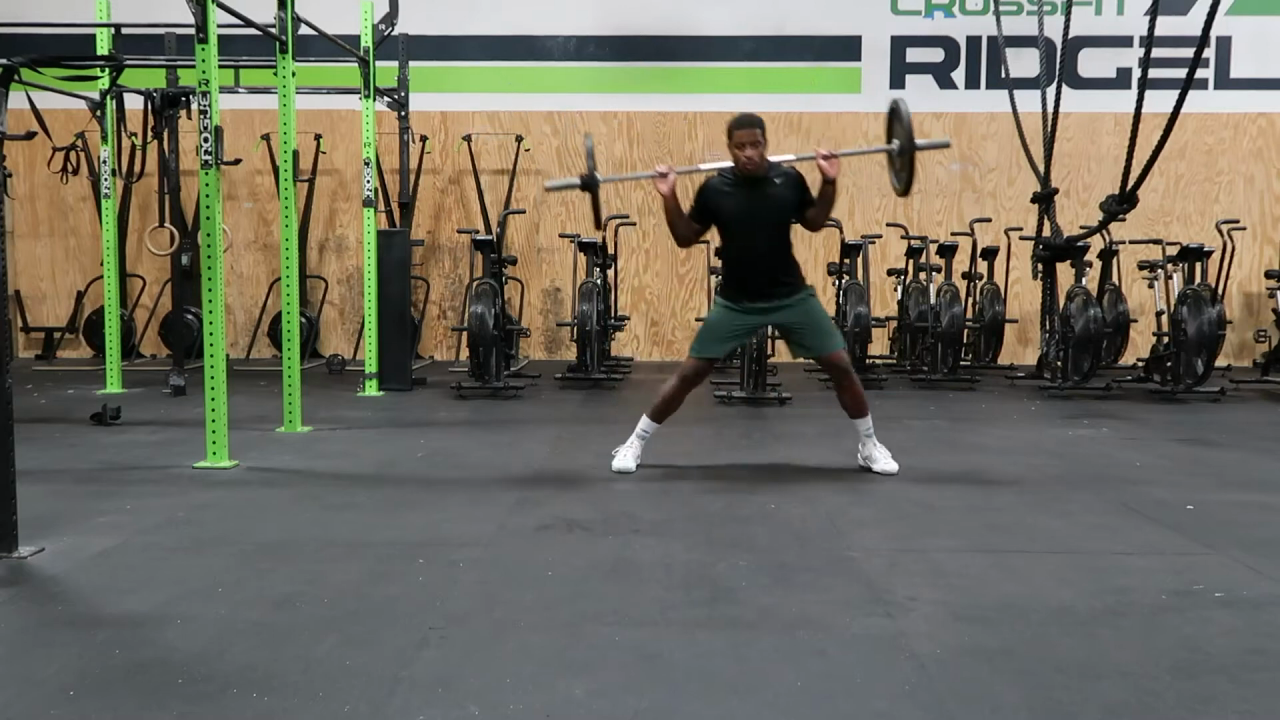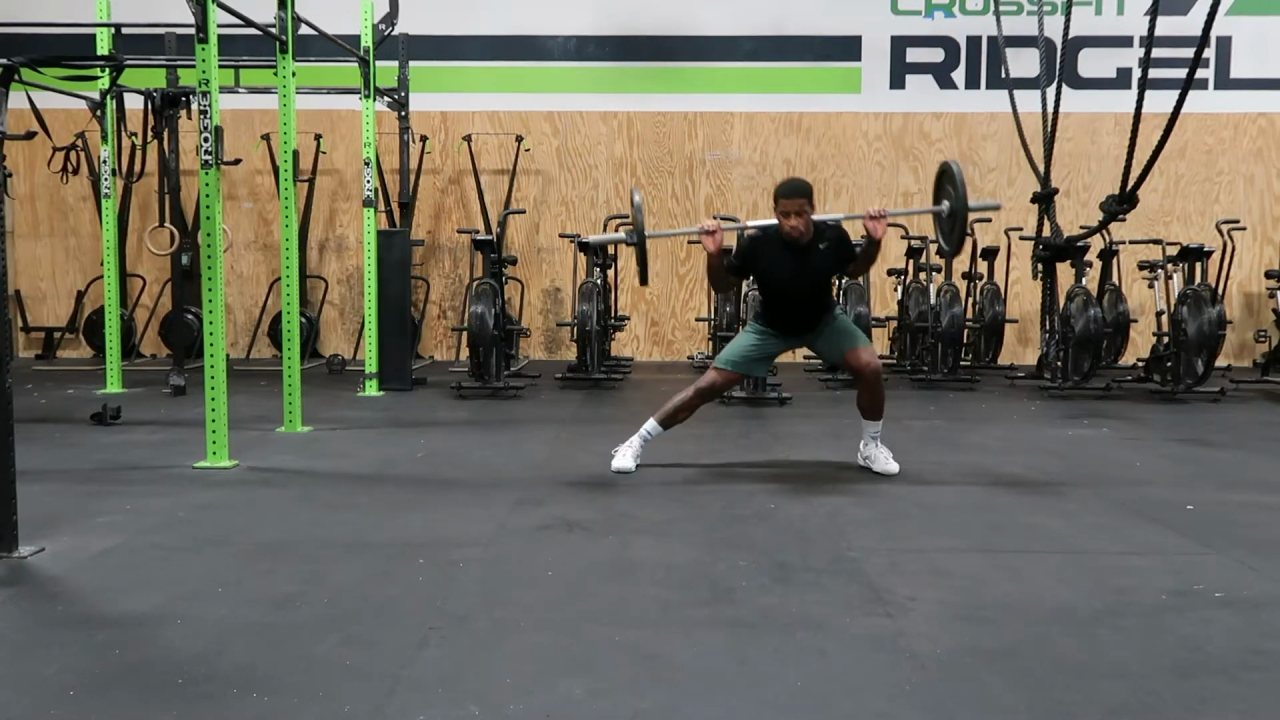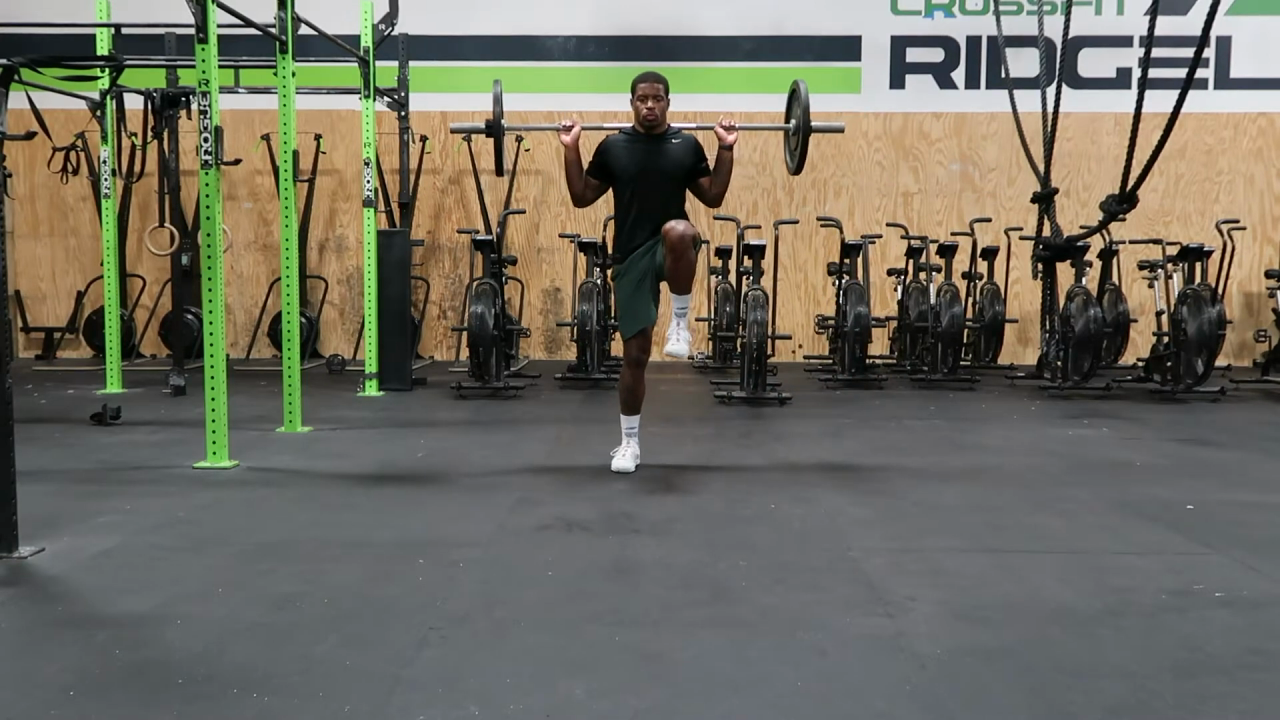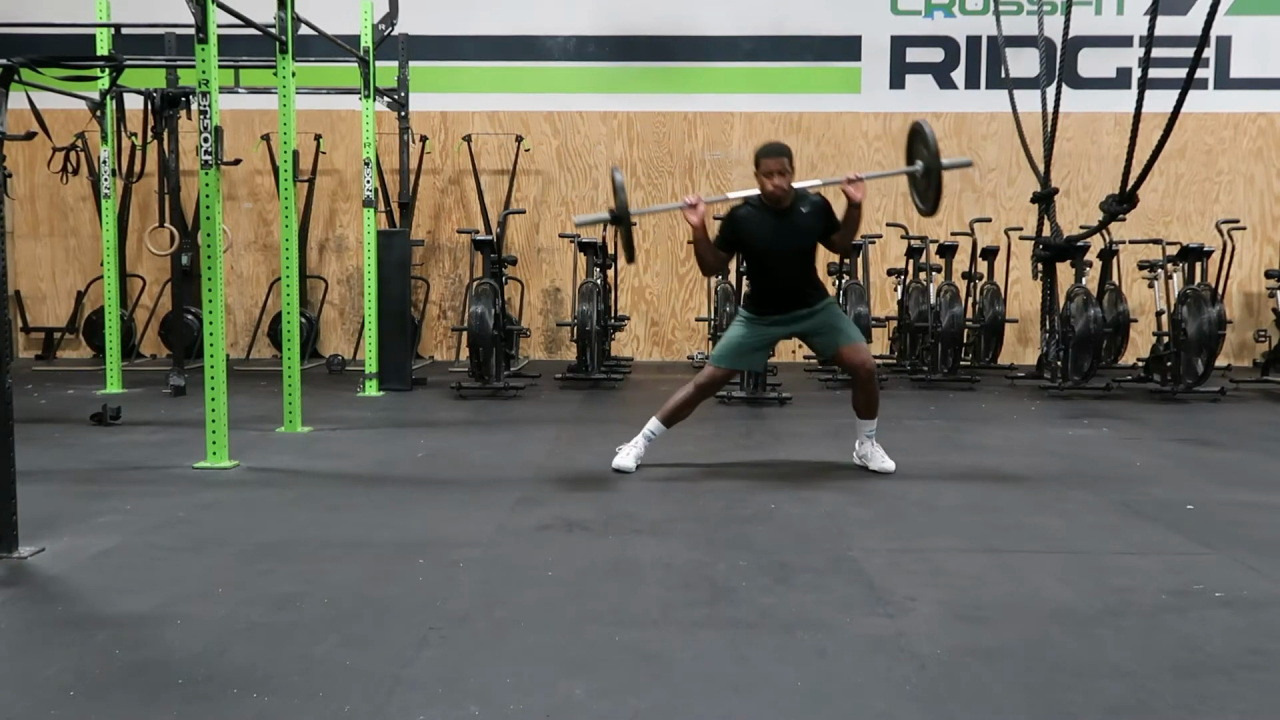
dt=1s
person 1, frame 1
left shoulder: (789, 179)
right shoulder: (714, 189)
left elbow: (815, 222)
right elbow: (685, 239)
left wrist: (829, 181)
right wrist: (668, 198)
left hip: (792, 295)
right hip: (736, 301)
left knee: (839, 365)
right knee: (690, 373)
left ankle: (870, 445)
right ankle: (634, 443)
person 1, frame 2
left shoulder: (833, 235)
right shoulder: (756, 245)
left elbow: (856, 270)
right elbow: (723, 286)
left wrist: (874, 241)
right wrist: (714, 253)
left hip: (823, 319)
right hip: (768, 327)
left knee: (869, 368)
right knee: (709, 386)
left ankle: (871, 447)
right ankle: (635, 443)
person 1, frame 3
left shoulder: (687, 145)
right shoulder: (613, 146)
left elbow: (713, 197)
right elbow: (581, 198)
left wrist: (726, 149)
right wrist: (571, 149)
left hip: (671, 245)
right hip: (630, 256)
left knee: (679, 233)
right knee: (635, 352)
left ankle: (680, 322)
right ankle: (629, 442)
person 1, frame 4
left shoulder: (814, 205)
right shoulder: (743, 216)
left elbow: (841, 246)
right elbow: (710, 268)
left wrist: (854, 205)
right wrist: (698, 229)
left hip: (814, 308)
right hip: (761, 315)
left knee: (862, 367)
right knee: (708, 381)
left ankle: (867, 444)
right ankle: (638, 443)
